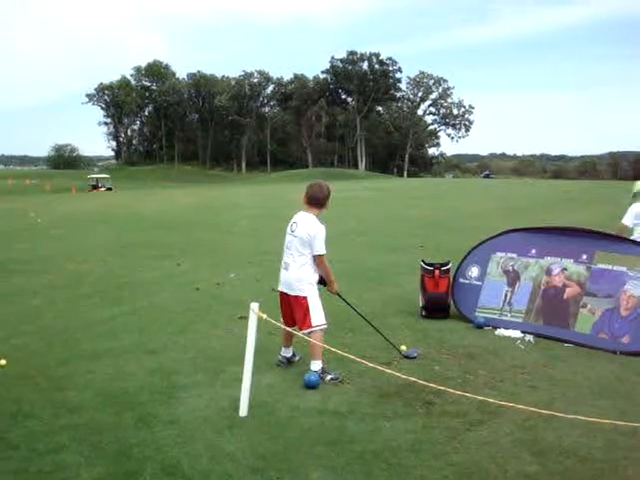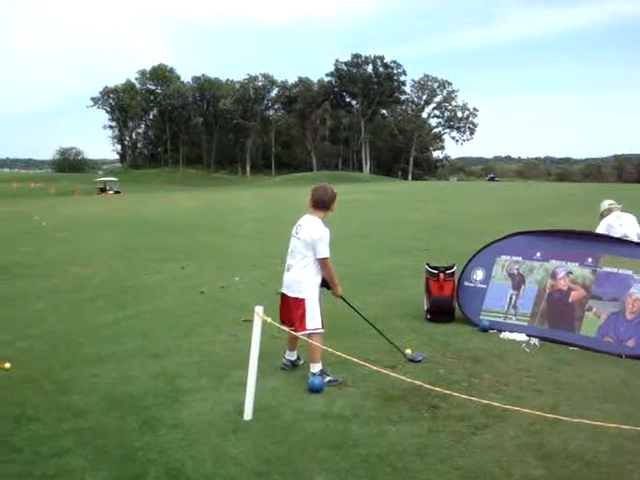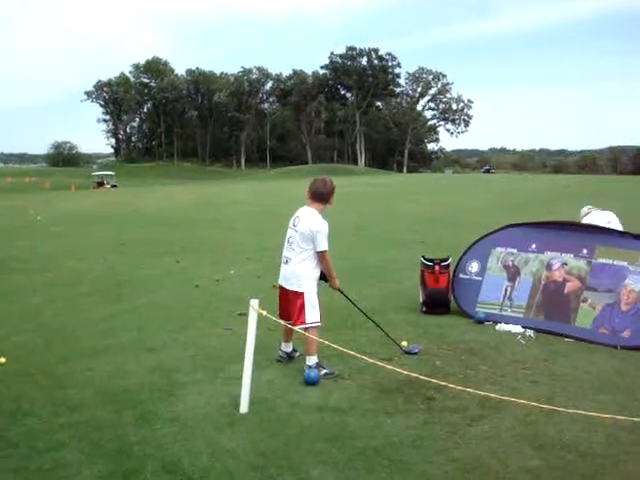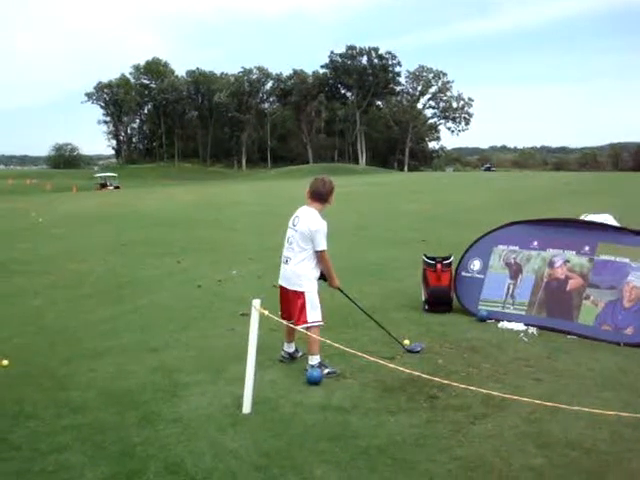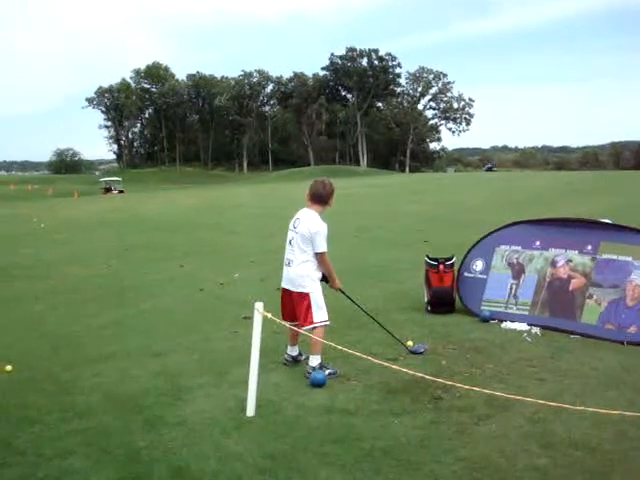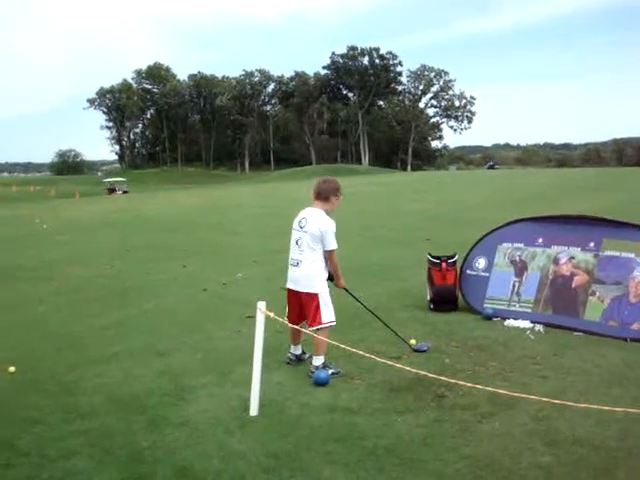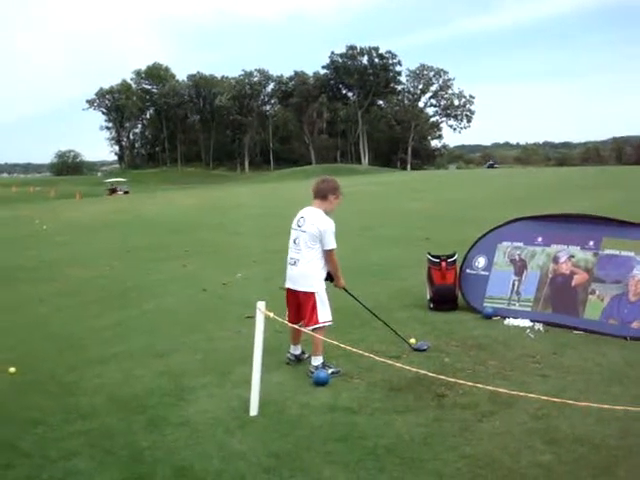
dt=0.2s
person 1, frame 1
left shoulder: (296, 219)
right shoulder: (316, 227)
right elbow: (320, 260)
left wrist: (324, 278)
right wrist: (331, 282)
left hip: (287, 279)
right hip: (303, 284)
left knee: (290, 322)
right knee: (316, 327)
left ankle: (286, 354)
right ankle: (317, 369)
person 1, frame 2
left shoulder: (302, 222)
right shoulder: (320, 231)
right elbow: (325, 264)
left wrist: (326, 280)
right wrist: (335, 286)
left hip: (290, 282)
right hip: (305, 287)
left knee: (294, 324)
right knee: (315, 329)
left ankle: (290, 358)
right ankle: (316, 371)
person 1, frame 3
left shoulder: (299, 214)
right shoulder: (319, 224)
right elbow: (323, 256)
left wrist: (324, 273)
right wrist: (333, 279)
left hip: (287, 275)
right hip: (303, 280)
left knee: (290, 318)
right knee: (311, 323)
left ankle: (286, 350)
right ankle: (312, 364)
person 1, frame 4
left shoulder: (298, 213)
right shoulder: (318, 223)
right elbow: (322, 256)
left wrist: (325, 273)
right wrist: (332, 278)
left hip: (287, 275)
right hip: (303, 279)
left knee: (291, 317)
right knee: (312, 322)
left ankle: (288, 350)
right ankle: (314, 363)
person 1, frame 5
left shoulder: (298, 216)
right shoulder: (318, 225)
right elbow: (322, 258)
left wrist: (326, 275)
right wrist: (333, 279)
left hip: (290, 277)
right hip: (306, 280)
left knee: (294, 319)
right knee: (318, 322)
left ankle: (292, 353)
right ankle: (315, 365)
person 1, frame 6
left shoulder: (301, 215)
right shoulder: (326, 223)
right elbow: (330, 256)
left wrist: (331, 274)
right wrist: (339, 278)
left hip: (294, 277)
right hip: (313, 281)
left knee: (296, 320)
right knee: (323, 323)
left ankle: (295, 352)
right ankle: (318, 364)
person 1, frame 7
left shoulder: (300, 215)
right shoulder: (325, 222)
right elbow: (330, 256)
left wrist: (329, 272)
right wrist: (338, 278)
left hip: (293, 277)
right hip: (310, 280)
left knee: (296, 319)
right knee: (319, 323)
left ankle: (295, 352)
right ankle: (317, 364)
